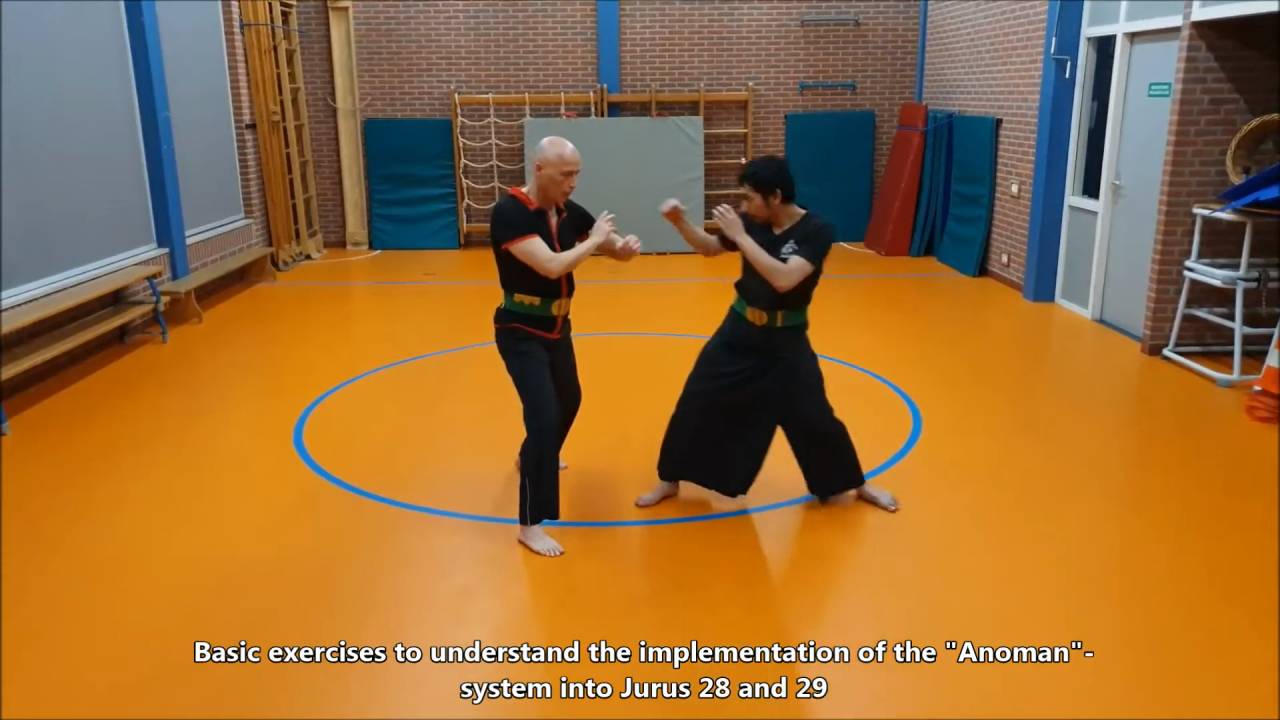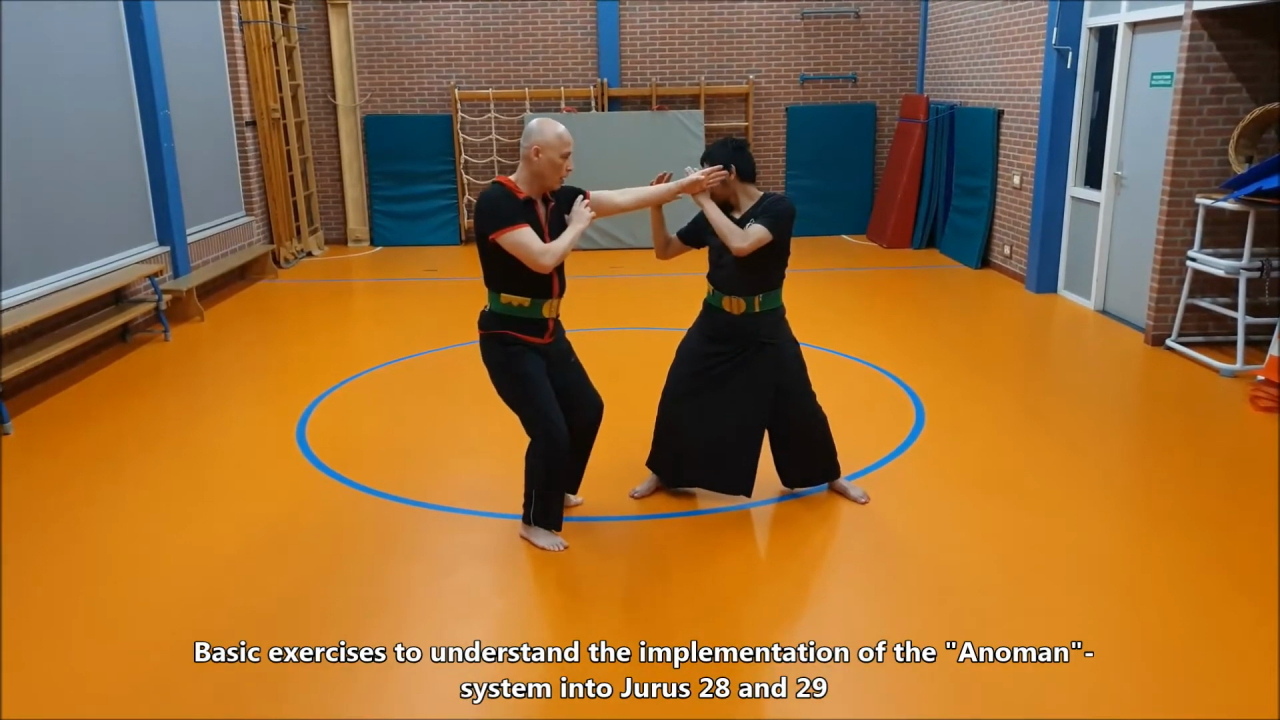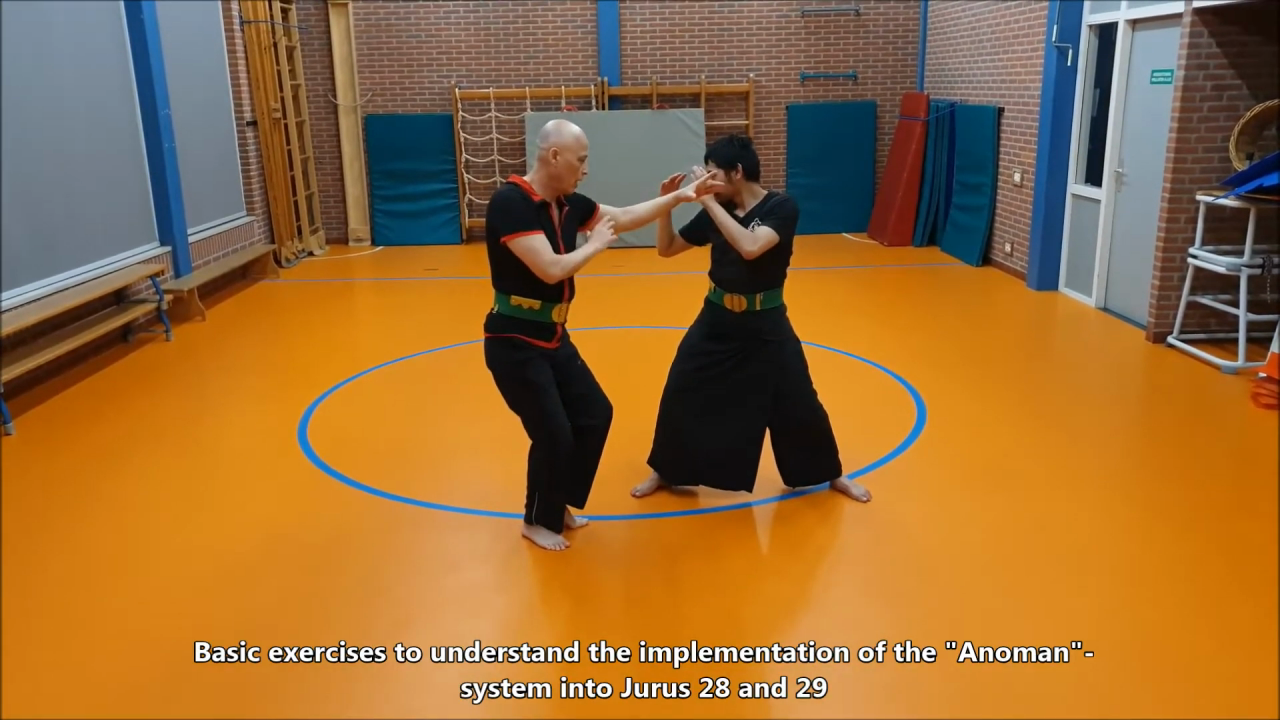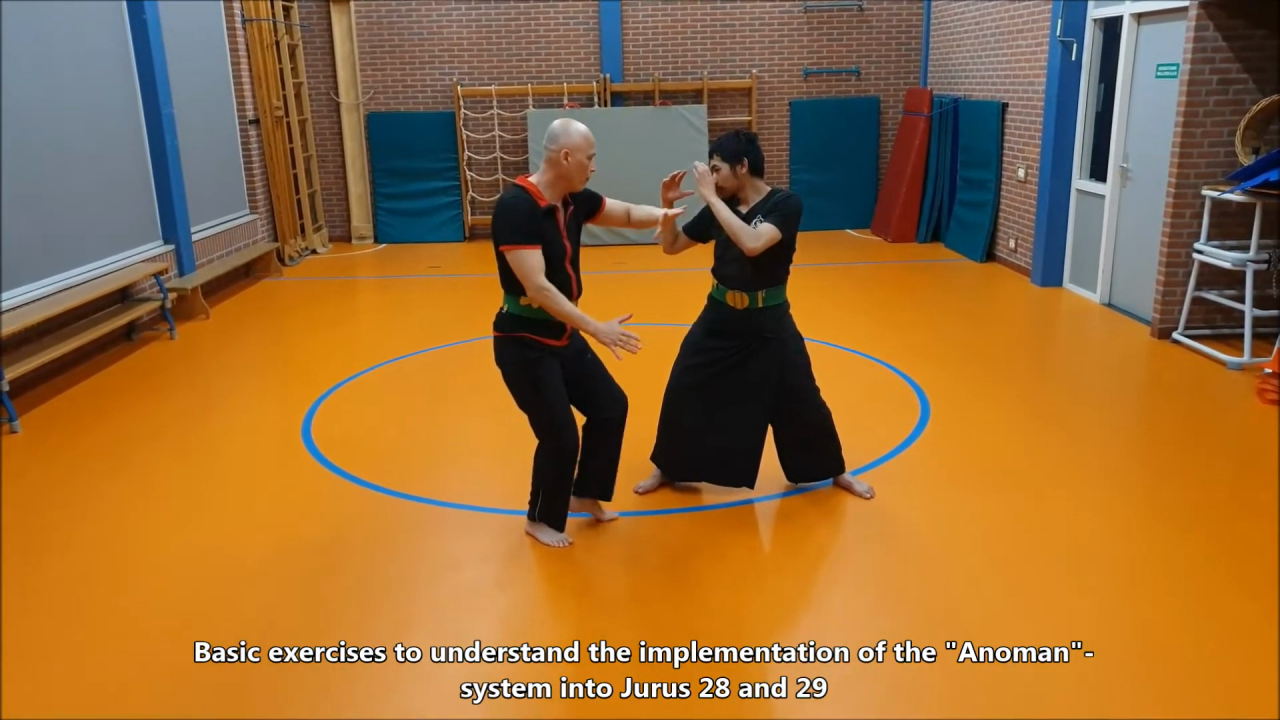
dt=1s
person 1, frame 1
left shoulder: (569, 211)
right shoulder: (509, 213)
left elbow: (611, 245)
right elbow: (551, 265)
left wrist: (626, 245)
right wrist: (595, 239)
left hip: (556, 327)
right hip: (521, 332)
left knee: (567, 400)
right knee: (544, 415)
left ankle: (531, 458)
right ankle: (530, 524)
person 1, frame 2
left shoulder: (557, 198)
right shoulder: (496, 202)
left elbow: (623, 199)
right elbow: (543, 259)
left wrist: (683, 186)
right wrist: (577, 225)
left hip: (548, 332)
right hip: (508, 339)
left knee: (586, 410)
right knee: (551, 430)
left ankle: (557, 489)
right ankle: (536, 521)
person 1, frame 3
left shoulder: (568, 203)
right shoulder: (509, 203)
left elbow: (623, 217)
right elbow: (550, 268)
left wrist: (679, 196)
right wrist: (595, 245)
left hip: (553, 336)
right hip: (515, 341)
left knee: (595, 415)
right knee: (553, 434)
left ankle: (559, 505)
right ankle: (539, 521)
person 1, frame 4
left shoulder: (573, 200)
right shoulder: (515, 207)
left elbow: (626, 213)
right elbow: (538, 288)
left wrist: (658, 214)
right wrist: (597, 329)
left hip: (562, 333)
right hip: (523, 341)
left knee: (610, 406)
right knee: (560, 435)
left ankle: (586, 494)
right ankle: (542, 519)
person 2, frame 1
left shoulder: (817, 232)
right shoulder: (751, 221)
left elbow: (785, 280)
right elbow: (709, 248)
left wrist: (742, 236)
right wrist: (680, 222)
left hip: (786, 340)
right hip: (739, 331)
left knee: (814, 418)
right knee: (696, 405)
left ankle: (854, 484)
right ankle: (669, 480)
person 2, frame 2
left shoulder: (778, 208)
right shoulder: (714, 214)
left elbow: (741, 244)
right elbow: (664, 250)
left wrist: (704, 201)
right wrist: (657, 204)
left hip: (764, 327)
right hip: (714, 324)
left knee: (798, 406)
right knee: (678, 400)
left ankle: (831, 476)
right ankle: (663, 473)
person 2, frame 3
left shoulder: (782, 208)
right shoulder: (717, 211)
left elbow: (750, 247)
right elbow: (667, 248)
left wrist: (709, 202)
left hip: (765, 325)
right hip: (715, 321)
left knee: (799, 405)
right knee: (679, 397)
left ankle: (832, 475)
right ankle: (664, 472)
person 2, frame 4
left shoulder: (785, 204)
right shoulder: (721, 207)
left elbow: (752, 243)
right elbow: (671, 246)
left wrist: (710, 197)
right wrist: (667, 204)
left hip: (768, 322)
right hip: (719, 317)
left knee: (801, 400)
right knee: (682, 393)
left ankle: (836, 471)
right ankle: (667, 469)
